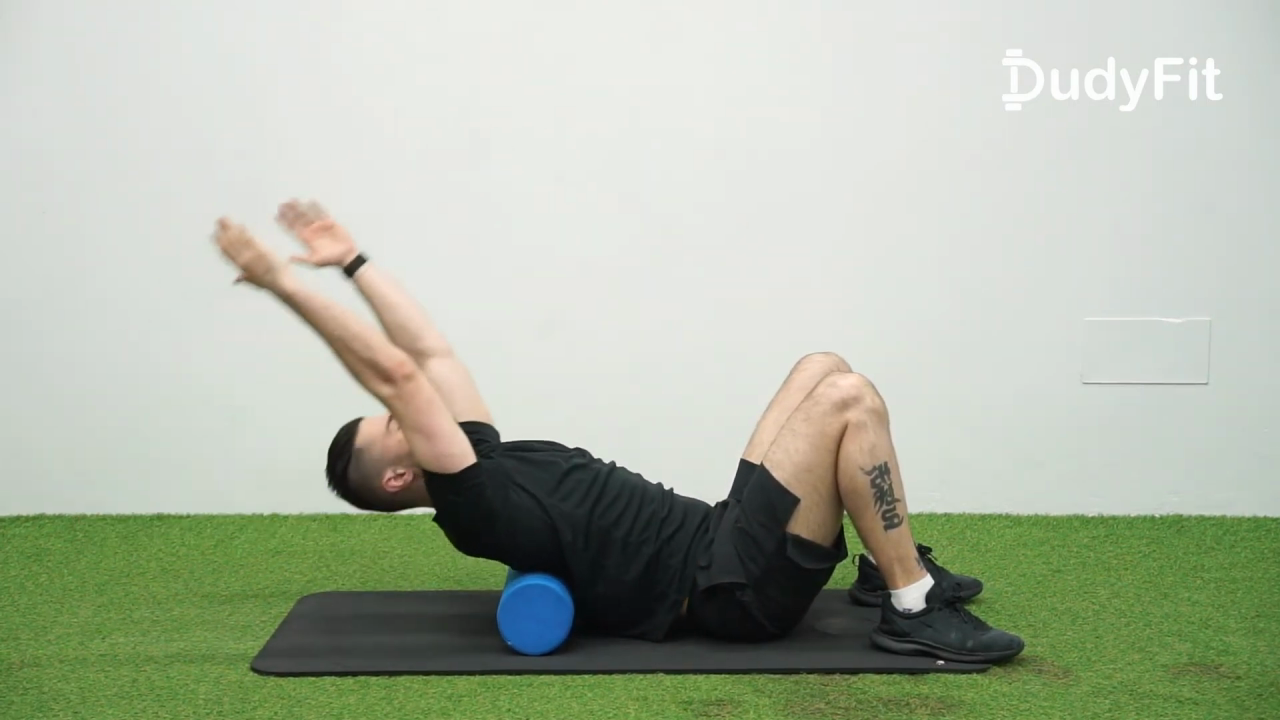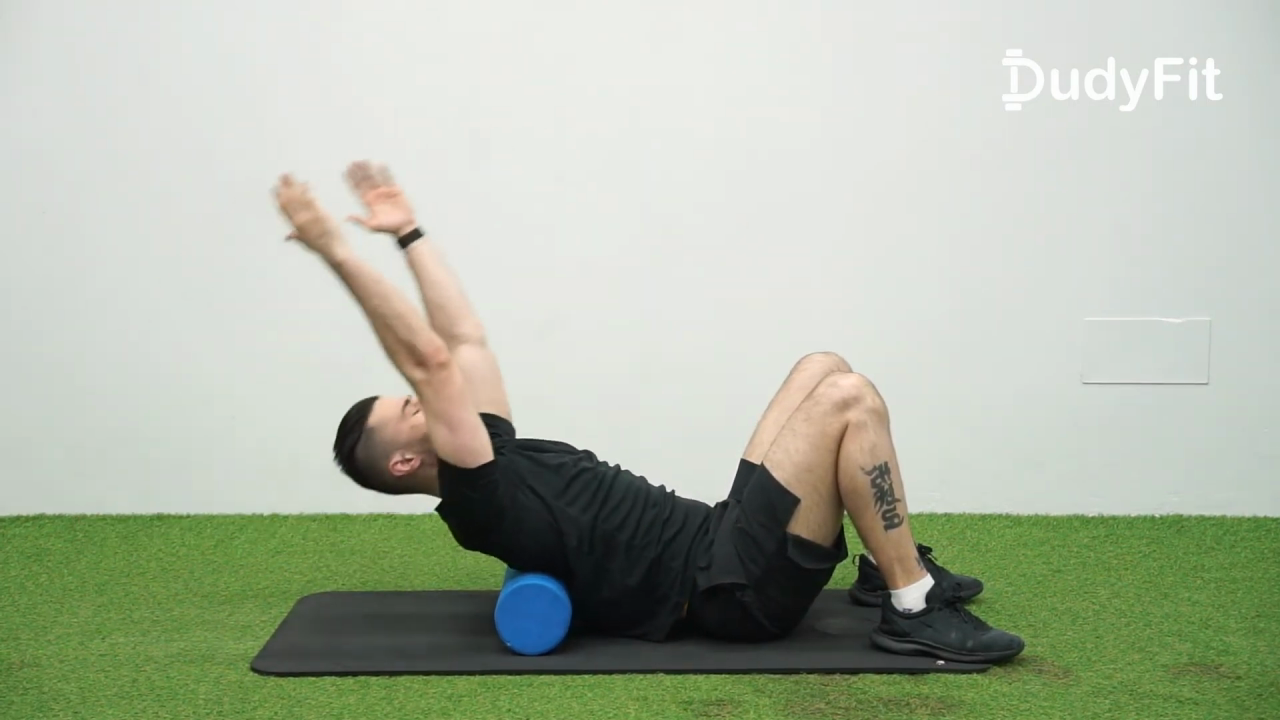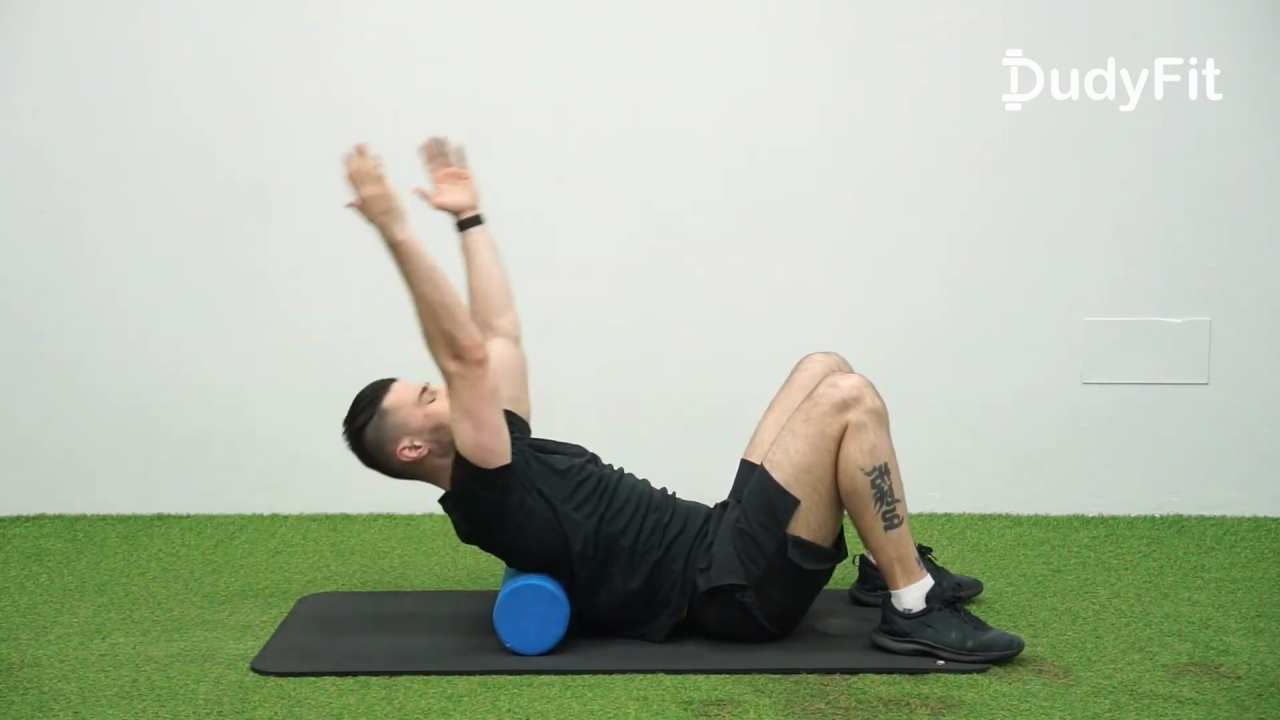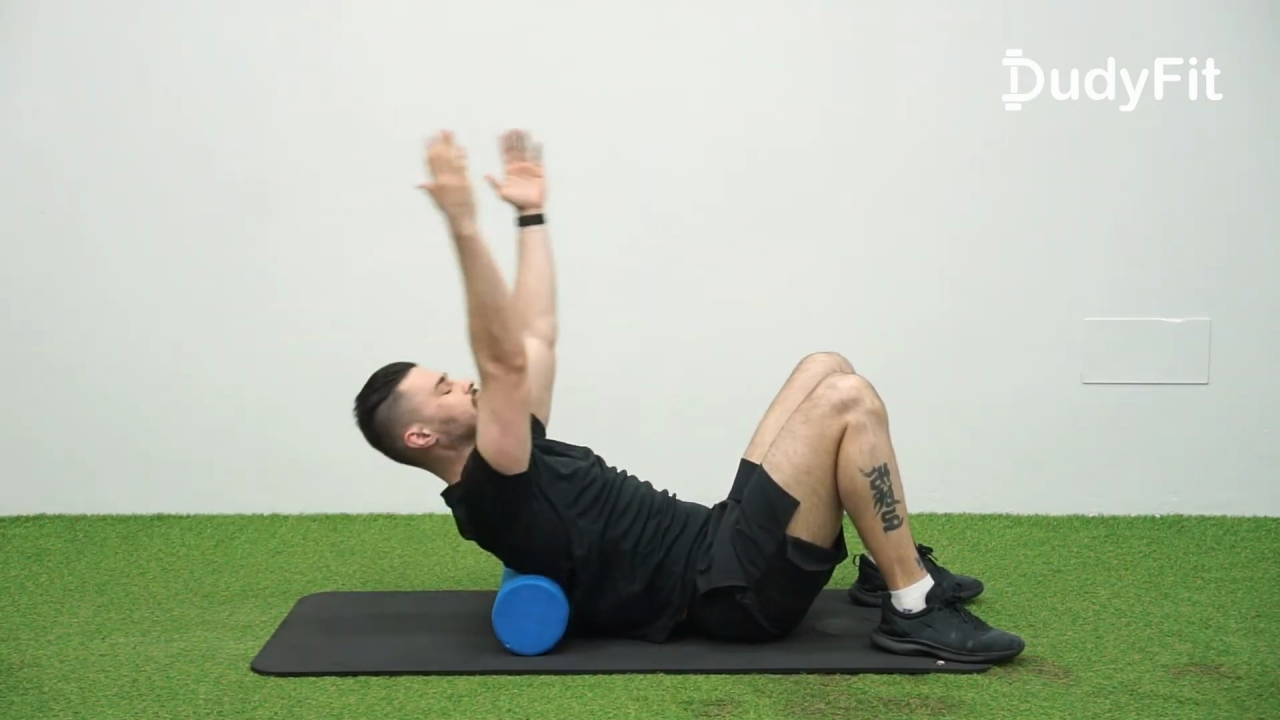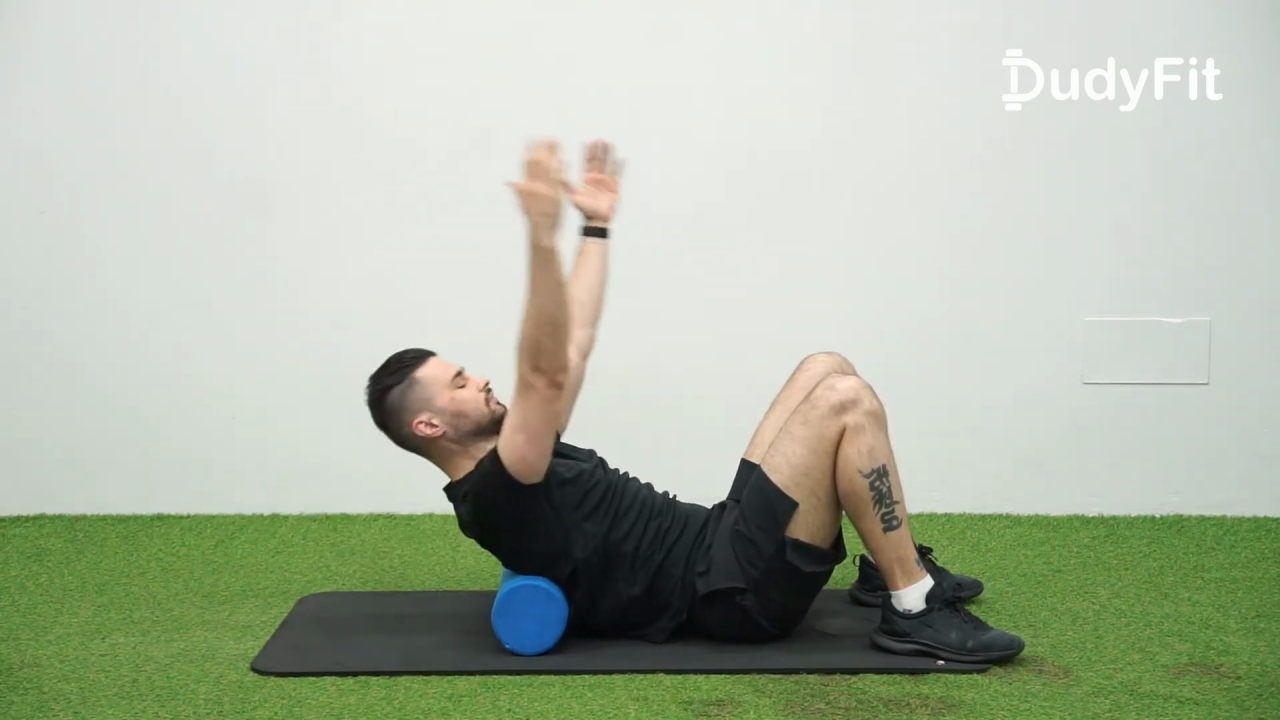
dt=0.1s
person 1, frame 1
left shoulder: (483, 469)
right shoulder: (481, 510)
left elbow: (431, 356)
right elbow: (398, 374)
left wrist: (350, 263)
right wrist: (285, 286)
left hip: (722, 543)
right hip: (738, 588)
left knee: (824, 370)
right knee: (849, 400)
left ankle: (891, 574)
right ankle: (916, 610)
person 1, frame 2
left shoulder: (486, 461)
right shoulder: (482, 499)
left elbow: (463, 343)
right elbow: (429, 360)
left wrist: (405, 233)
right wrist: (334, 252)
left hip: (713, 553)
right hip: (732, 590)
left knee: (824, 371)
right knee: (849, 398)
left ankle: (891, 571)
right ankle: (915, 610)
person 1, frame 3
left shoulder: (503, 466)
right shoulder: (489, 503)
left elbow: (498, 336)
right elbow: (468, 356)
left wrist: (467, 219)
right wrist: (395, 232)
left hip: (723, 553)
right hip: (735, 589)
left knee: (825, 371)
right knee: (848, 399)
left ankle: (889, 571)
right ankle: (915, 611)
person 1, frame 4
left shoulder: (512, 461)
right shoulder: (486, 498)
left elbow: (534, 343)
right elbow: (504, 359)
left wrist: (529, 214)
right wrist: (461, 225)
left hip: (719, 553)
right hip: (735, 589)
left knee: (826, 371)
right knee: (848, 402)
left ankle: (893, 567)
right ankle: (915, 611)
person 1, frame 5
left shoulder: (518, 464)
right shoulder: (494, 500)
left elbow: (568, 348)
right elbow: (543, 376)
left wrist: (595, 226)
right wrist: (541, 239)
left hip: (720, 550)
right hip: (736, 590)
left knee: (826, 371)
right knee: (847, 403)
left ankle: (892, 567)
right ankle: (914, 610)
